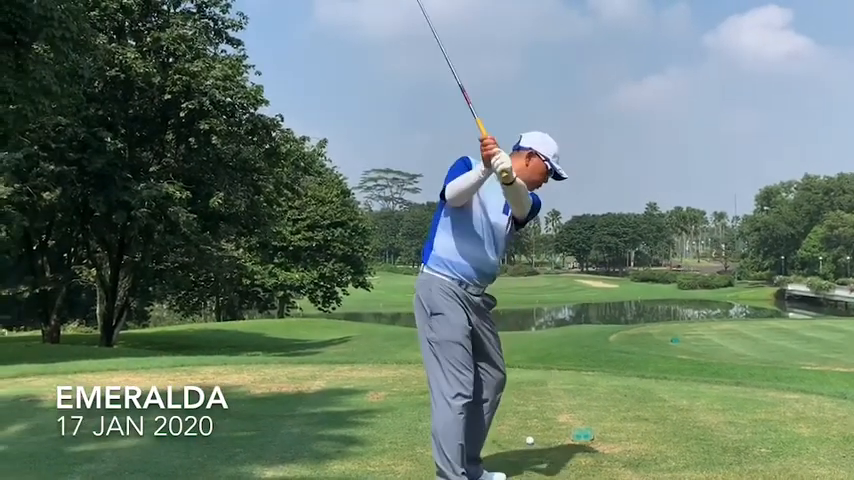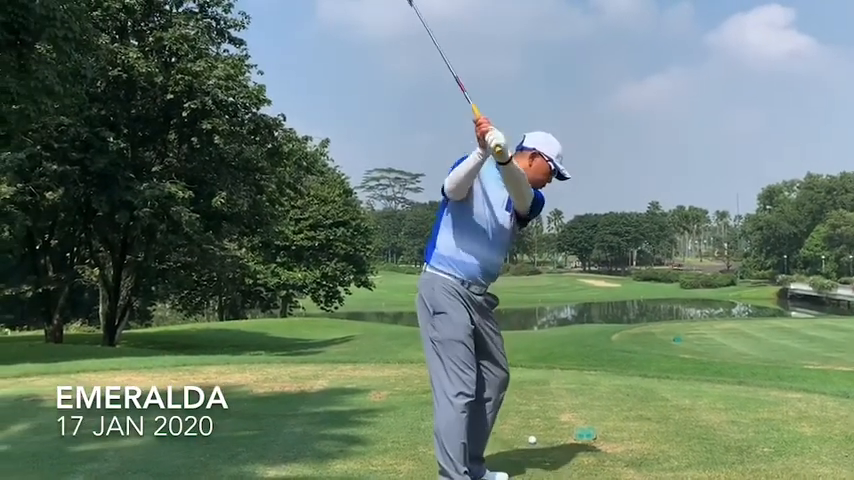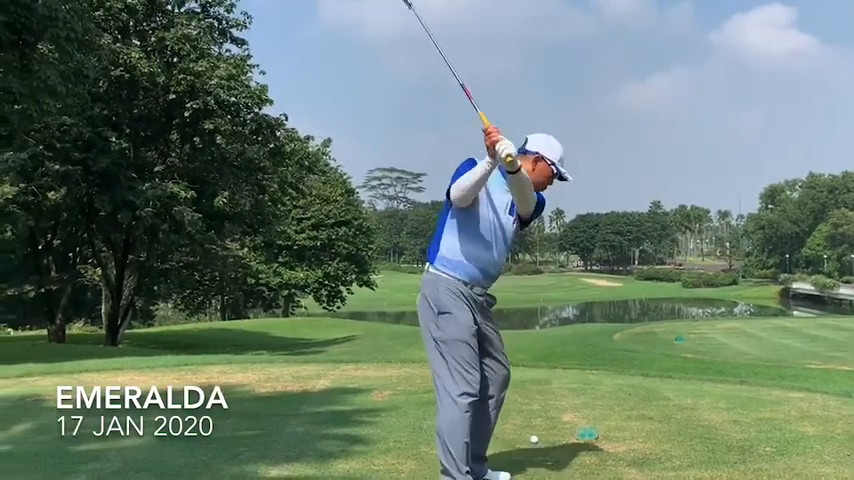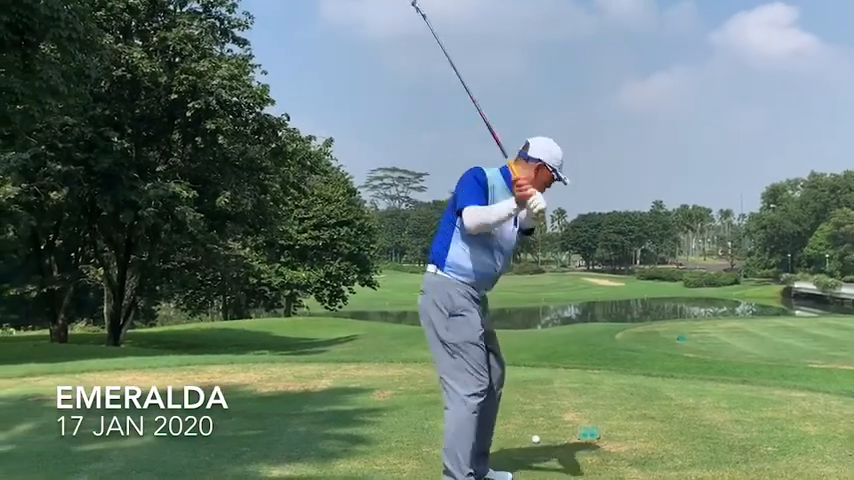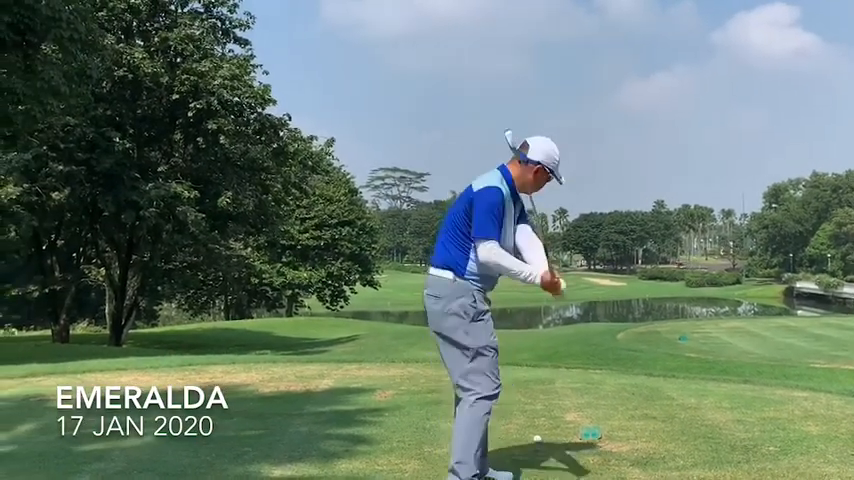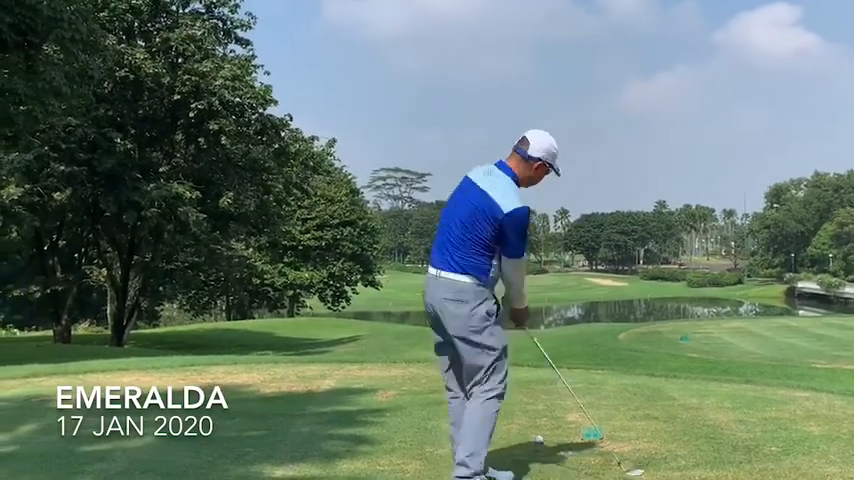
dt=0.1s
person 1, frame 1
left shoulder: (528, 200)
right shoulder: (468, 168)
left elbow: (519, 205)
right elbow: (453, 195)
left wrist: (503, 170)
right wrist: (486, 168)
left hip: (477, 297)
right hip: (441, 291)
left knee: (491, 380)
right knee: (454, 390)
person 1, frame 2
left shoulder: (529, 197)
right shoulder: (472, 168)
left elbow: (521, 194)
right elbow: (453, 188)
left wrist: (502, 155)
right wrist: (483, 153)
left hip: (479, 295)
right hip: (444, 288)
left knee: (494, 380)
right knee: (456, 389)
person 1, frame 3
left shoulder: (521, 187)
right shoulder: (475, 168)
left elbow: (522, 207)
right elbow: (458, 196)
left wrist: (507, 158)
right wrist: (491, 163)
left hip: (476, 296)
right hip: (445, 289)
left knee: (495, 379)
right knee: (460, 388)
person 1, frame 4
left shoulder: (524, 196)
right shoulder: (479, 178)
left elbow: (532, 216)
right elbow: (472, 220)
left wrist: (530, 200)
right wrist: (515, 203)
left hip: (471, 296)
right hip: (448, 292)
left knee: (491, 380)
right knee: (468, 389)
person 1, frame 5
left shoulder: (510, 197)
right shoulder: (491, 190)
left elbow: (526, 239)
right elbow: (487, 253)
left wrist: (544, 268)
right wrist: (533, 274)
left hip: (450, 291)
right hip: (457, 295)
left knee: (470, 385)
right knee: (479, 389)
person 1, frame 6
left shoulder: (479, 175)
right shoulder: (515, 208)
right elbow: (512, 268)
right wrist: (518, 306)
left hip: (441, 287)
right hip: (465, 295)
left knee: (461, 386)
right knee: (487, 387)
